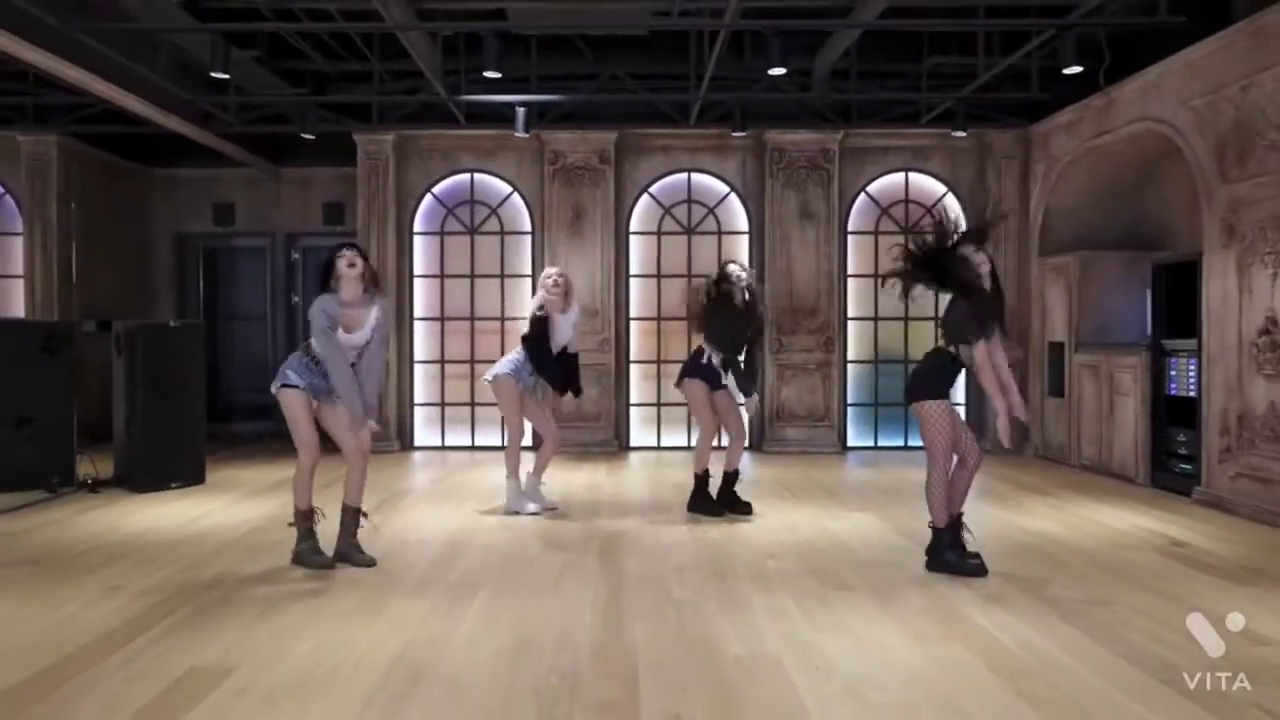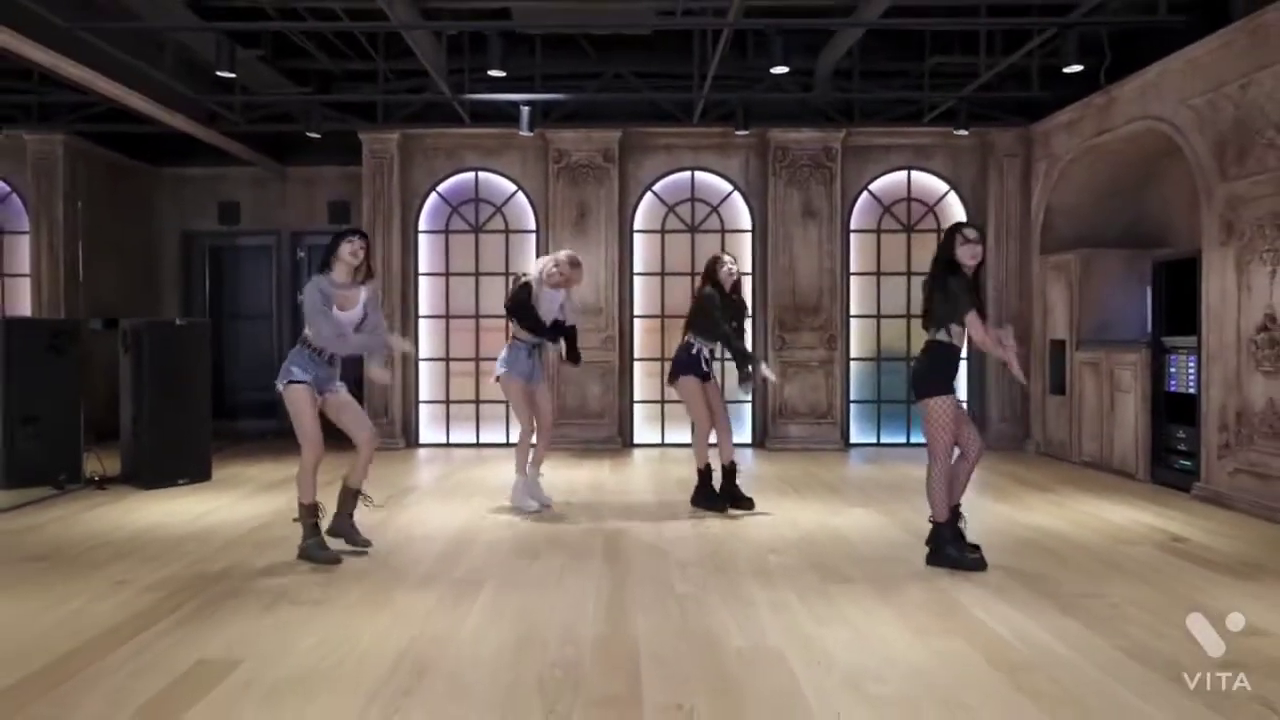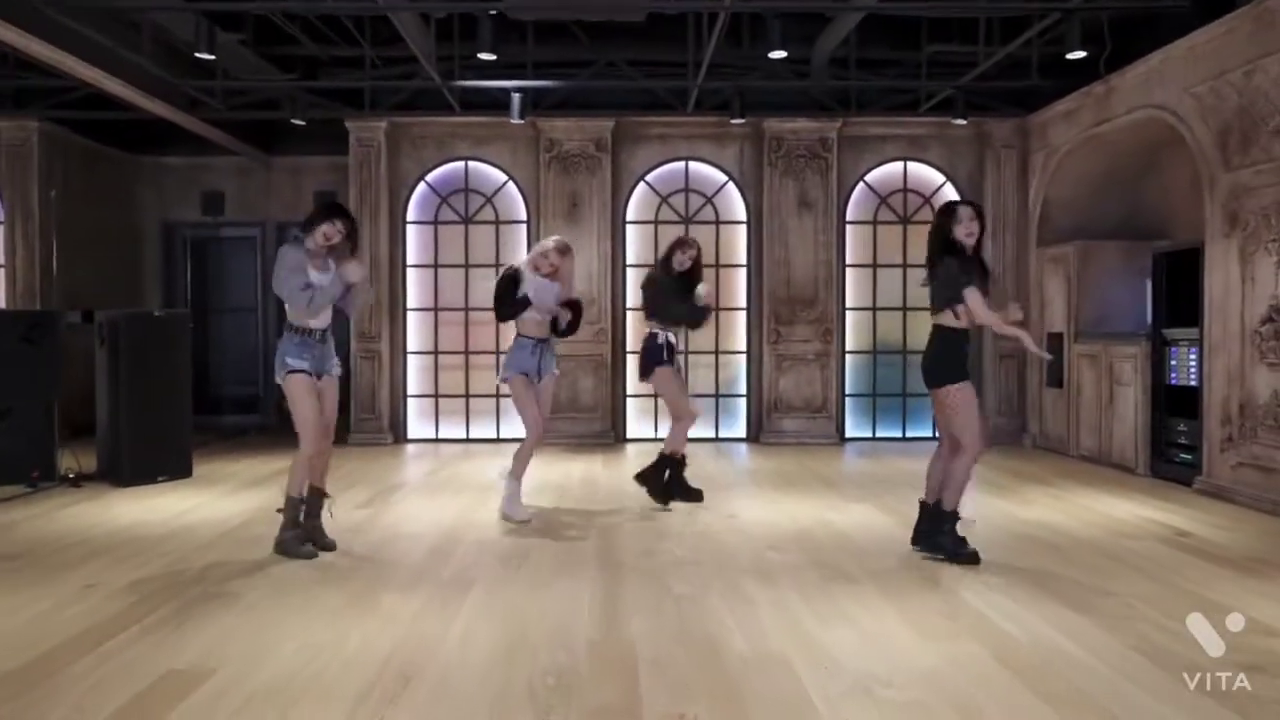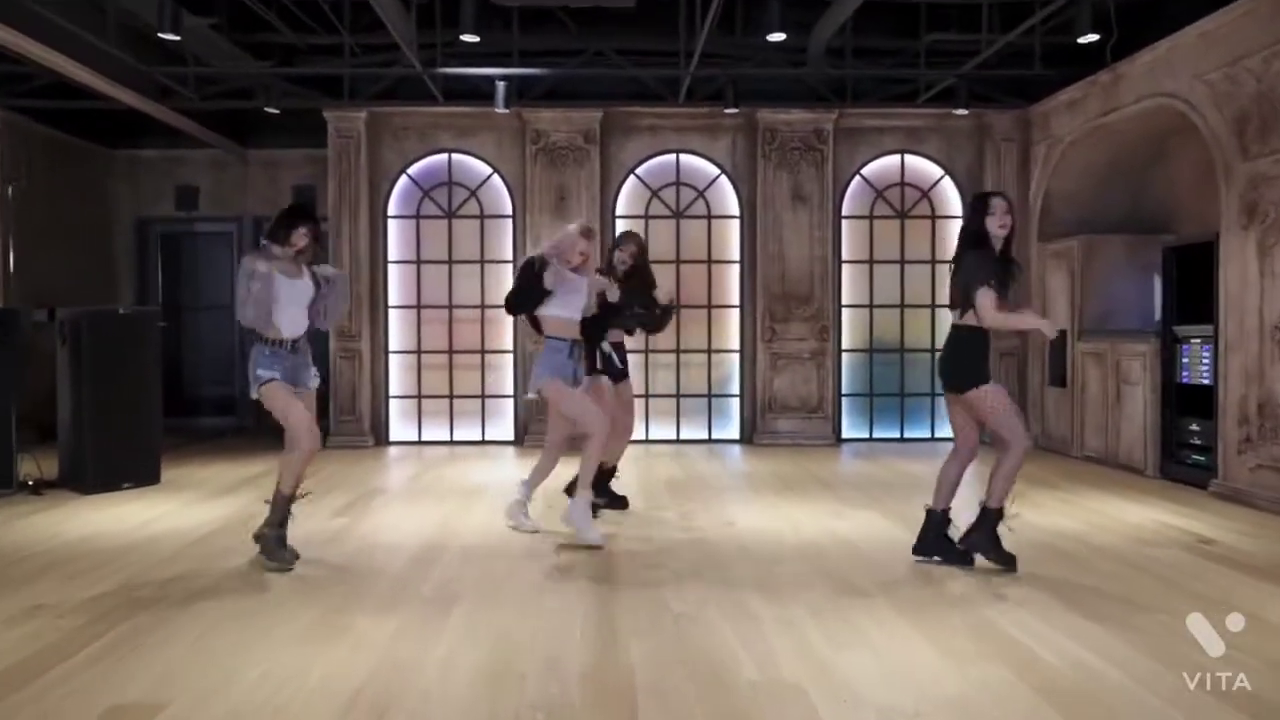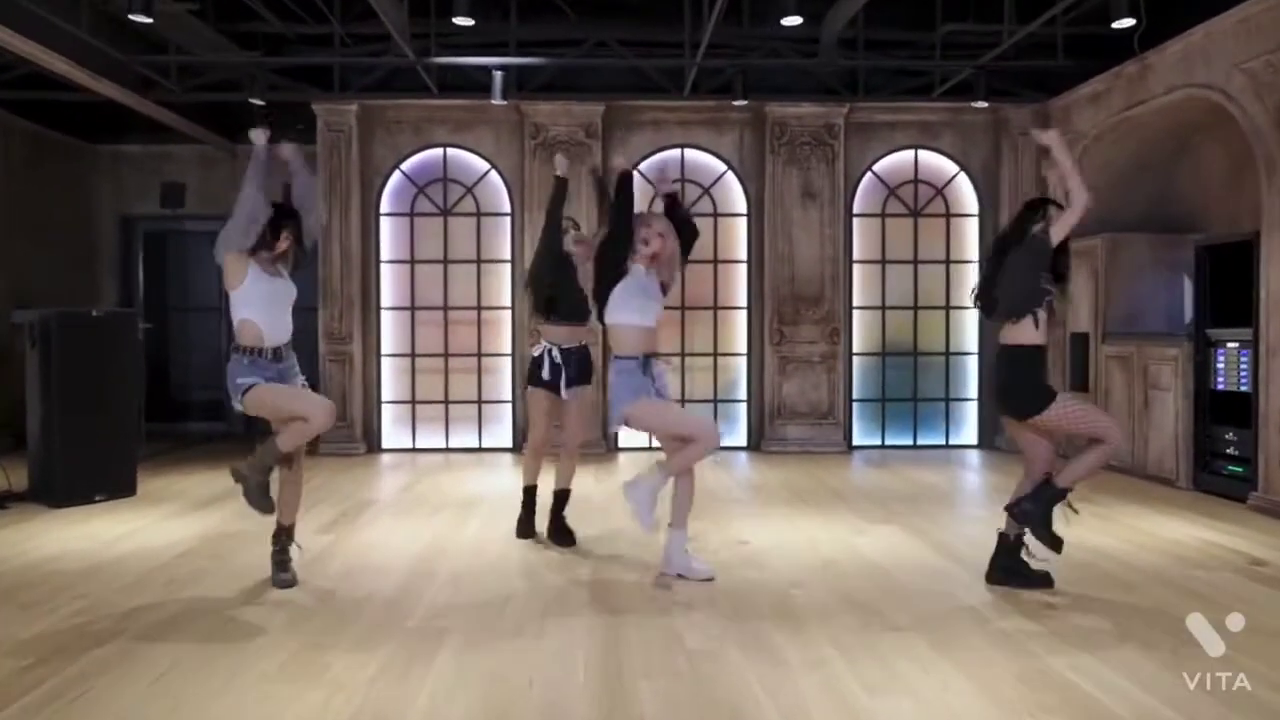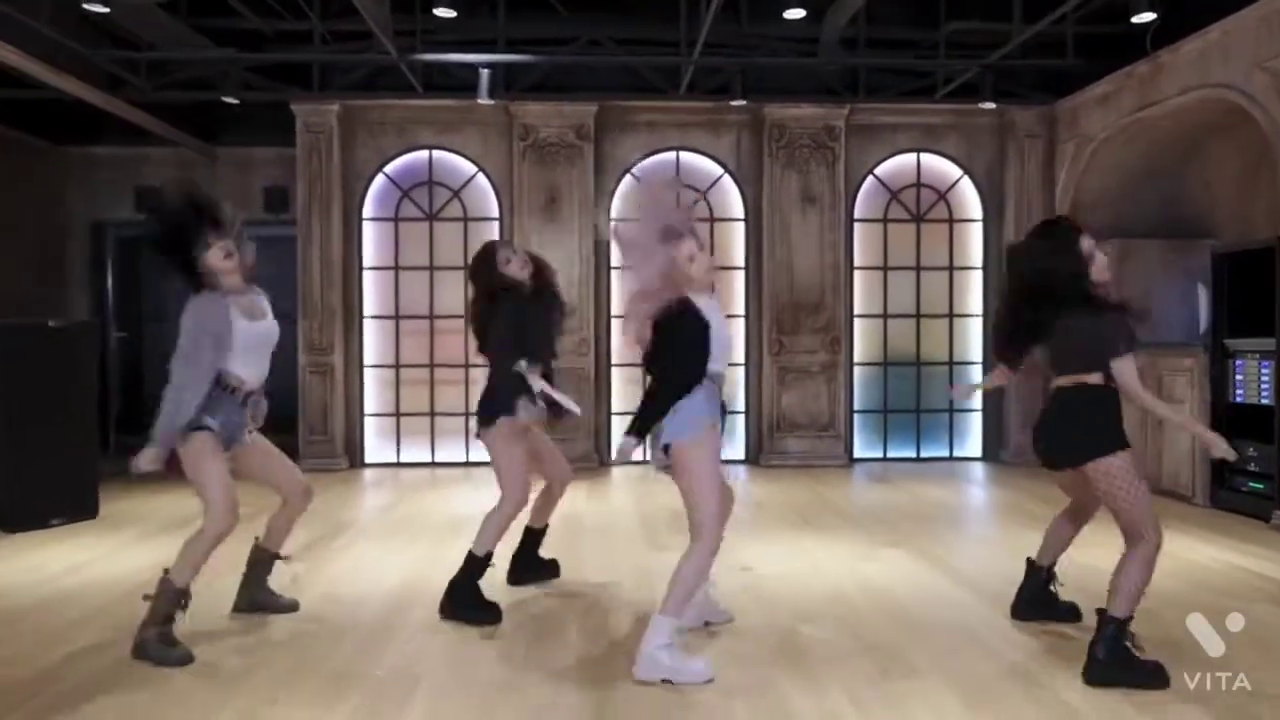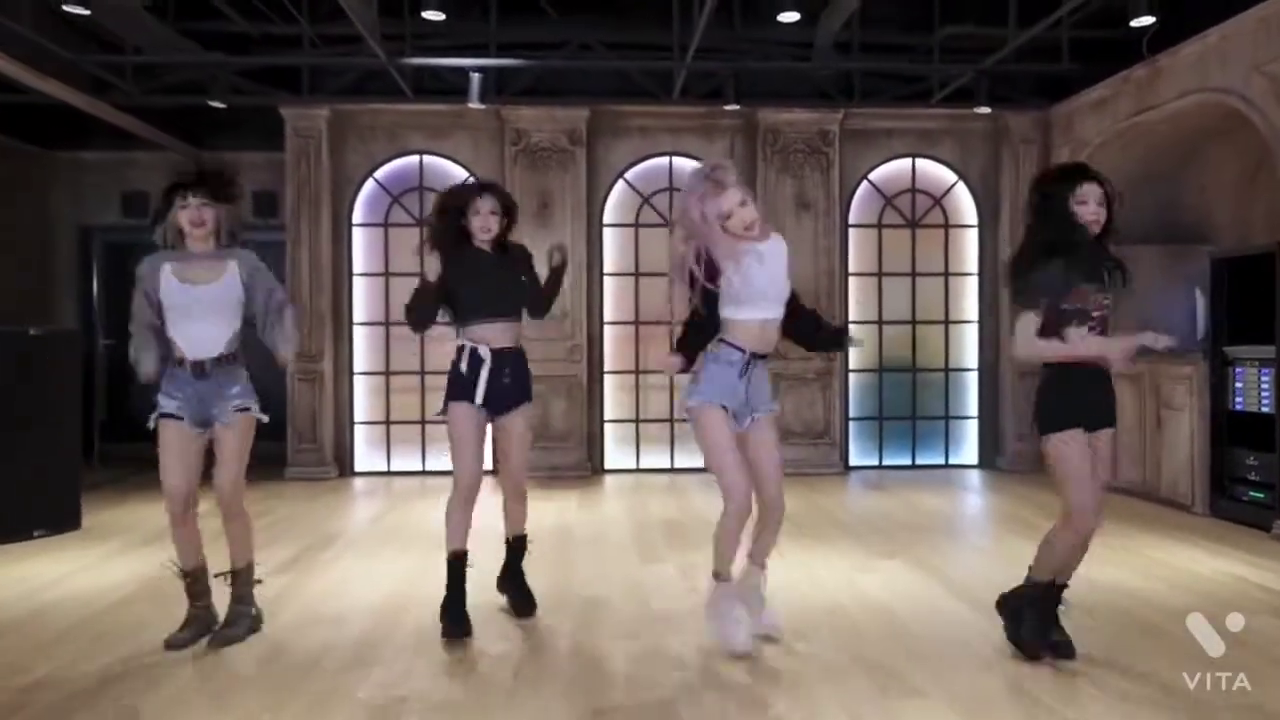
dt=0.4s
person 1, frame 1
left shoulder: (988, 300)
right shoulder: (967, 304)
left elbow: (997, 350)
right elbow: (980, 360)
left wrist: (1014, 394)
right wrist: (1001, 410)
left hip: (936, 386)
right hip: (928, 387)
left knee: (971, 454)
right knee: (942, 460)
person 1, frame 2
left shoulder: (965, 284)
right shoulder: (955, 283)
left elbow: (985, 332)
right elbow: (979, 338)
left wrist: (1006, 343)
right wrist: (1010, 359)
left hip: (938, 374)
right hip: (933, 374)
left knee: (970, 448)
right knee: (942, 456)
left ankle: (947, 529)
person 1, frame 3
left shoulder: (962, 264)
right shoulder: (954, 264)
right elbow: (980, 315)
left wrist: (1007, 317)
right wrist: (1021, 334)
left hip: (943, 359)
right hip: (946, 360)
left knee: (950, 444)
right knee: (971, 445)
left ankle: (928, 526)
right ankle: (942, 532)
person 1, frame 4
left shoulder: (987, 259)
right shoulder: (981, 259)
right elbow: (991, 315)
left wrist: (1027, 318)
right wrist: (1036, 322)
left hip: (959, 358)
right hip: (968, 359)
left knee: (965, 447)
right knee: (1017, 441)
left ankle: (932, 534)
right ankle: (984, 528)
person 1, frame 5
left shoulder: (1015, 261)
right shoulder: (1031, 251)
right elbow: (1081, 203)
right wrist: (1058, 149)
left hip: (1008, 374)
right hip: (1024, 376)
left knee: (1042, 464)
right knee: (1109, 435)
left ankle: (1007, 560)
right ankle: (1040, 500)
person 1, frame 6
left shoulder: (1046, 313)
right shoulder: (1103, 316)
left elbow: (1007, 367)
right elbow: (1137, 392)
left wrist: (980, 384)
right wrist: (1200, 431)
left hip: (1053, 426)
right hip: (1093, 425)
left knee: (1083, 504)
right knee: (1145, 534)
left ankle: (1034, 591)
right ankle: (1108, 650)
person 1, frame 7
left shoulder: (1102, 264)
right shoulder: (1048, 269)
right elbow: (1023, 347)
left wrist: (1132, 341)
right wrist: (1094, 349)
left hip: (1097, 396)
right hip: (1060, 396)
left knee: (1084, 517)
right knee: (1082, 516)
left ankle: (1039, 603)
right ankle: (1021, 604)
person 2, frame 1
left shoulder: (379, 310)
right shoulder: (324, 308)
left elbow: (372, 366)
right elbow: (337, 366)
left wrist: (369, 416)
right wrist: (358, 419)
left hip: (331, 386)
right hip: (298, 376)
left knee: (358, 452)
right knee: (310, 454)
person 2, frame 2
left shoulder: (367, 294)
right shoulder: (317, 287)
left elbow: (373, 334)
right elbow: (334, 335)
left wrist: (375, 360)
right wrist: (388, 341)
left hip: (330, 372)
right hip: (302, 367)
left knee: (367, 437)
right knee: (313, 450)
person 2, frame 3
left shoulder: (332, 260)
right shoulder: (290, 255)
left elbow: (351, 304)
right elbow: (306, 302)
left wrist: (355, 280)
right wrist: (343, 278)
left hip: (325, 349)
right hip: (295, 351)
left knee: (326, 439)
right knee: (310, 441)
left ankle: (312, 520)
right ankle: (289, 531)
person 2, frame 4
left shoulder: (308, 272)
right shoulder: (256, 266)
left elbow: (326, 319)
right elbow: (252, 318)
left wrist: (337, 281)
right wrist: (262, 278)
left hip: (301, 360)
right hip: (269, 362)
left knee: (304, 446)
right knee: (307, 441)
left ankle: (276, 530)
right ankle: (270, 527)
person 2, frame 5
left shoulder: (282, 266)
right shoulder: (237, 259)
left elbow: (308, 214)
right elbow: (249, 211)
left wrist: (295, 161)
right wrist: (260, 152)
left hip: (285, 370)
right hip: (249, 375)
left knee: (294, 462)
right knee: (324, 414)
left ankle: (281, 557)
right ankle: (258, 467)
person 2, frame 6
left shoulder: (258, 300)
right shoulder: (206, 307)
right elbow: (191, 376)
left wrist: (252, 401)
right wrist: (160, 443)
left hip: (240, 415)
right hip: (202, 421)
left knee: (298, 492)
right knee: (221, 515)
left ankle: (253, 588)
right ankle: (154, 626)
person 2, frame 7
left shoulder: (242, 264)
right shoulder: (154, 269)
left elbow: (274, 307)
right elbow: (145, 330)
left wrist: (285, 339)
right wrist: (146, 357)
left hip: (230, 385)
right hip: (178, 389)
left knee: (229, 493)
right knee: (177, 500)
left ankle: (244, 600)
right ankle: (199, 607)
person 3, frame 1
left shoulder: (571, 315)
right shoulder: (543, 314)
left elbow: (569, 355)
right elbow: (540, 354)
left wrist: (574, 388)
right wrist: (561, 387)
left hip: (527, 379)
right hip: (509, 370)
left knee: (552, 436)
right knee: (516, 432)
left ankle: (532, 489)
person 3, frame 2
left shoulder: (561, 297)
right shoulder: (526, 285)
left elbow: (564, 333)
right elbow: (516, 310)
left wrist: (572, 355)
right wrist: (553, 330)
left hip: (537, 360)
right hip: (514, 358)
left knee: (546, 426)
right knee: (528, 426)
left ankle: (532, 484)
right ankle: (521, 488)
person 3, frame 3
left shoulder: (557, 288)
right shoulder: (517, 276)
left elbow: (563, 328)
right elbow: (503, 312)
left wrist: (571, 309)
right wrist: (527, 297)
left hip: (546, 356)
right hip: (521, 355)
left knee: (537, 430)
right knee: (535, 427)
left ankle: (512, 481)
right ankle: (511, 494)
person 3, frame 4
left shoulder: (582, 283)
right shoulder: (538, 270)
right elbow: (515, 305)
left wrist: (609, 299)
right wrist: (544, 285)
left hip: (573, 362)
right hip: (552, 362)
left knee: (555, 448)
right knee: (600, 431)
left ankle: (519, 503)
right ankle: (579, 513)
person 3, frame 5
left shoulder: (651, 278)
right shoulder: (614, 266)
left elbow: (686, 240)
right elbow: (620, 221)
left wrist: (671, 197)
right wrist: (626, 176)
left hip: (651, 379)
right hip: (628, 379)
left knee: (685, 463)
right knee: (708, 437)
left ankle: (677, 554)
right ankle: (646, 487)
person 3, frame 6
left shoulder: (689, 309)
right shoulder: (685, 313)
right elbow: (670, 380)
right wrist: (636, 433)
left hip: (693, 421)
right hip: (692, 421)
left knee: (722, 504)
right knee: (708, 533)
left ankle: (696, 599)
right ankle: (656, 648)
person 3, frame 7
left shoulder: (775, 249)
right shoulder: (714, 260)
right elbow: (701, 327)
left wrist: (834, 335)
right wrist: (682, 355)
left hip: (757, 385)
right hip: (717, 381)
left knee: (772, 503)
right knee: (739, 502)
left ankle: (753, 594)
right ankle: (722, 598)
person 4, frame 1
left shoulder: (755, 311)
right shoulder: (717, 308)
left elbow: (752, 354)
right elbow: (728, 353)
left wrist: (752, 388)
right wrist: (748, 391)
left hip: (720, 376)
right hip: (698, 370)
left knee: (738, 432)
right knee: (709, 429)
left ankle: (727, 492)
right ankle: (700, 494)
person 4, frame 2
left shoulder: (735, 303)
right shoulder: (709, 296)
left elbow: (736, 342)
right elbow: (725, 336)
left wrist: (750, 370)
right wrist: (752, 368)
left hip: (707, 363)
right hip: (688, 362)
left knee: (722, 424)
right knee: (703, 424)
left ankle: (729, 486)
right ankle: (704, 489)
person 4, frame 3
left shoulder: (684, 282)
right shoulder: (656, 279)
left elbow: (695, 321)
right elbow: (668, 313)
left wrist: (703, 304)
right wrist: (698, 303)
left hip: (668, 351)
right hip: (657, 350)
left knee: (682, 416)
right knee: (687, 413)
left ankle: (676, 480)
right ankle: (653, 472)
person 4, frame 4
left shoulder: (638, 287)
left elbow: (651, 326)
right elbow: (583, 320)
left wrist: (666, 311)
left hip: (618, 356)
right hip: (596, 356)
left knee: (625, 427)
right knee: (614, 423)
left ankle: (599, 485)
right ankle: (582, 484)
person 4, frame 5
left shoulder: (591, 273)
right shoulder: (550, 267)
right elbow: (551, 226)
right wrist: (560, 179)
left hip: (579, 360)
right hip: (546, 359)
left knee: (572, 442)
right knee: (538, 442)
left ankle: (557, 516)
right ankle: (527, 509)
person 4, frame 6
left shoulder: (541, 298)
right shoulder: (509, 304)
right elbow: (504, 359)
right wrist: (522, 400)
left hip: (521, 404)
right hip: (505, 404)
left knee: (560, 475)
right knee: (515, 495)
left ankle: (526, 558)
right ankle: (461, 590)
person 4, frame 7
left shoulder: (516, 257)
right shoulder: (452, 261)
left elbow: (537, 306)
right elbow: (420, 317)
left wrist: (556, 269)
right wrist: (428, 282)
left hip: (512, 371)
right hip: (469, 373)
left knee: (514, 480)
right knee: (466, 482)
left ankle: (513, 574)
right ankle: (455, 593)
